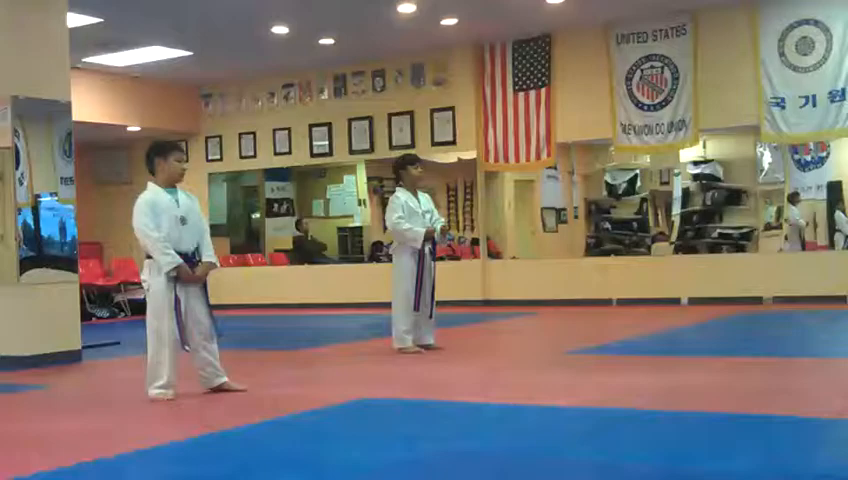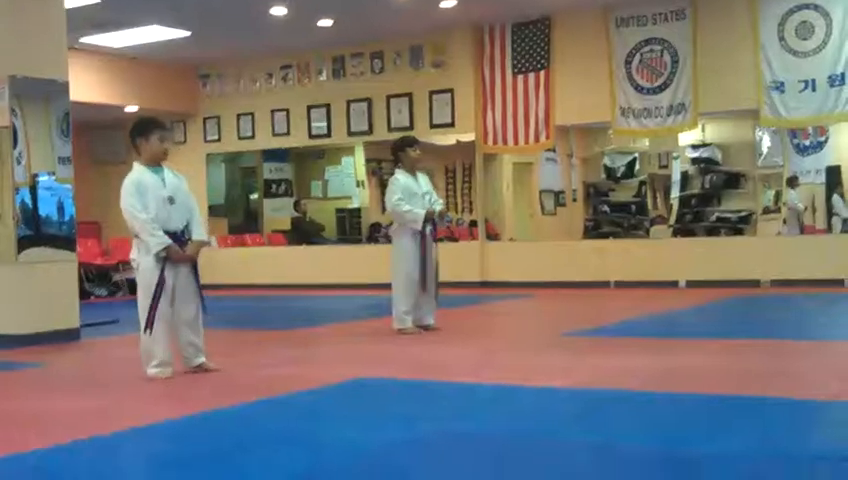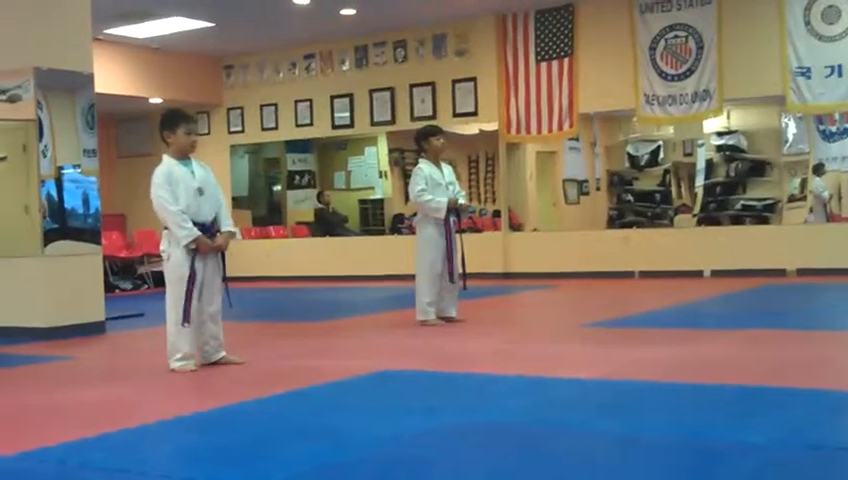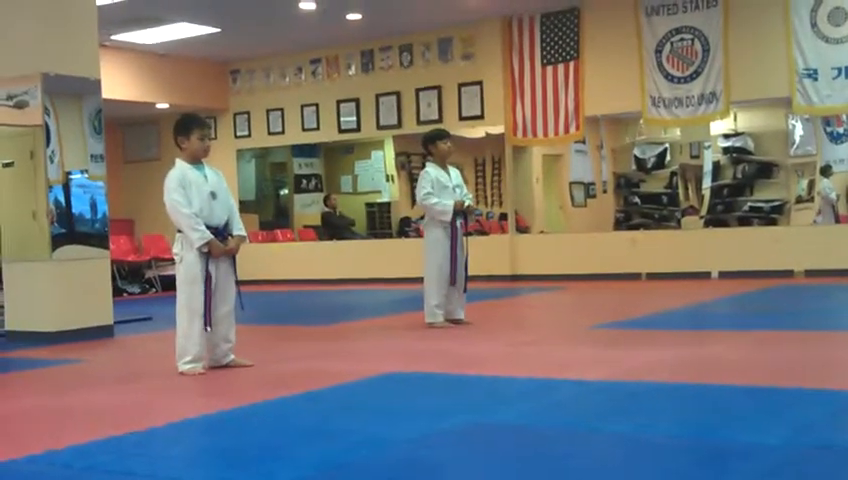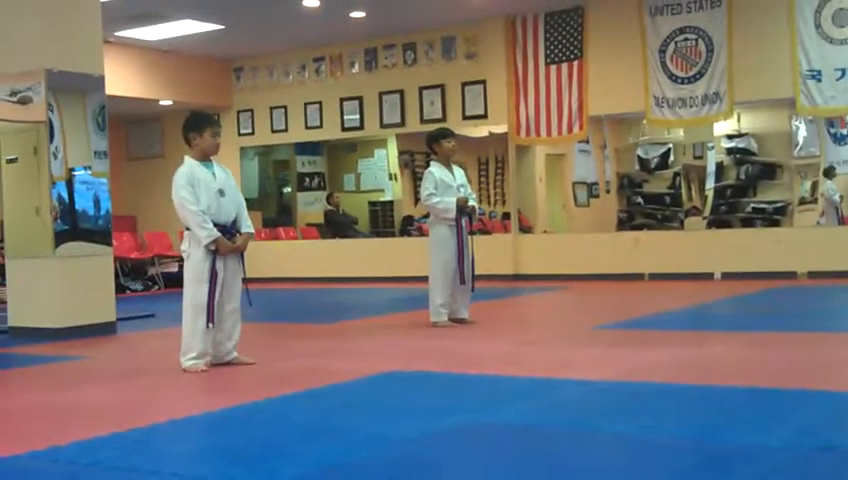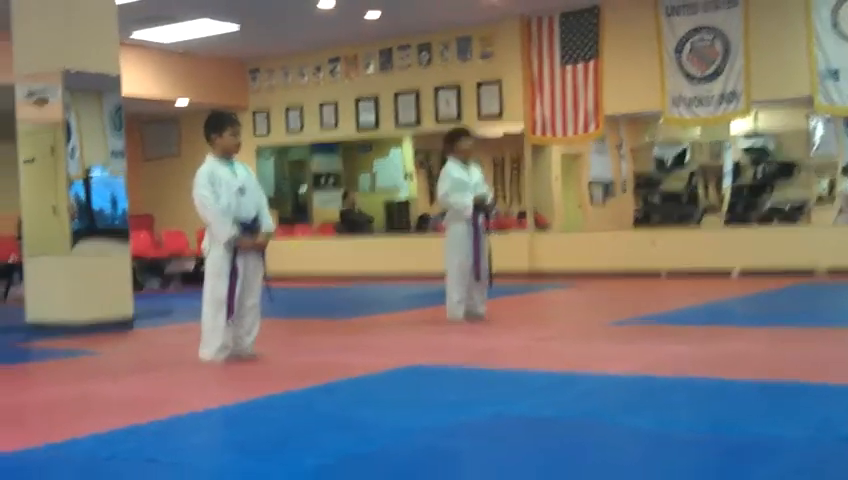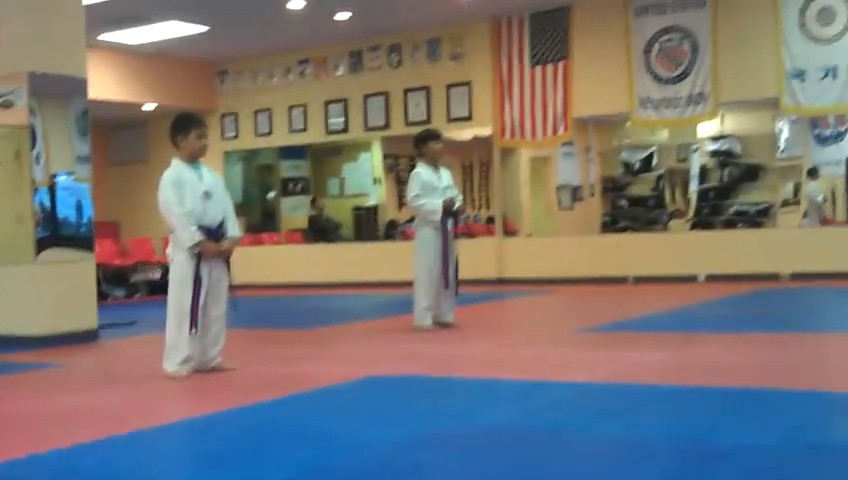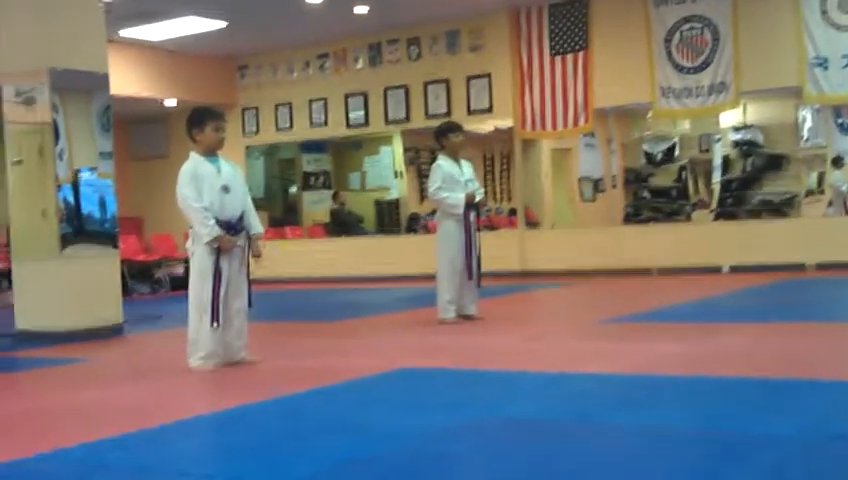
dt=0.4s
person 1, frame 1
left shoulder: (189, 200)
right shoulder: (147, 200)
left elbow: (203, 232)
right elbow: (152, 239)
left wrist: (206, 262)
right wrist: (178, 267)
left hip: (193, 271)
right hip: (163, 273)
left knee: (203, 328)
right knee: (163, 333)
left ankle: (215, 379)
right ankle: (161, 387)
person 1, frame 2
left shoulder: (176, 178)
right shoulder: (134, 181)
left elbow: (192, 210)
right elbow: (139, 220)
left wrist: (197, 241)
right wrist: (167, 247)
left hip: (183, 250)
right hip: (152, 253)
left knee: (189, 309)
right knee: (156, 313)
left ankle: (195, 359)
right ankle: (158, 366)
person 1, frame 3
left shoulder: (203, 170)
right shoulder: (163, 173)
left elbow: (219, 202)
right elbow: (169, 212)
left wrist: (226, 232)
right wrist: (197, 239)
left hip: (211, 242)
right hip: (182, 245)
left knee: (212, 302)
right knee: (182, 303)
left ankle: (213, 352)
right ankle: (181, 358)
person 1, frame 4
left shoulder: (215, 174)
right shoulder: (176, 176)
left elbow: (230, 206)
right elbow: (182, 215)
left wrist: (237, 236)
right wrist: (209, 242)
left hip: (222, 245)
right hip: (194, 248)
left knee: (224, 304)
right knee: (193, 305)
left ankle: (222, 355)
right ankle: (191, 361)
person 1, frame 5
left shoulder: (223, 172)
right shoulder: (185, 174)
left elbow: (239, 203)
right elbow: (190, 212)
left wrist: (245, 233)
right wrist: (216, 239)
left hip: (231, 243)
right hip: (202, 245)
left knee: (229, 301)
right knee: (199, 301)
left ankle: (225, 352)
right ankle: (194, 356)
person 1, frame 6
left shoulder: (245, 171)
right shoulder: (207, 172)
left elbow: (260, 201)
right elbow: (210, 209)
left wrist: (265, 231)
right wrist: (235, 237)
left hip: (252, 241)
right hip: (223, 243)
left knee: (249, 297)
right knee: (219, 296)
left ankle: (242, 346)
right ankle: (214, 349)
person 1, frame 7
left shoulder: (212, 175)
right shoulder: (172, 176)
left elbow: (227, 207)
right elbow: (175, 214)
left wrist: (231, 238)
right wrist: (200, 242)
left hip: (217, 248)
right hip: (188, 249)
left knee: (215, 306)
right knee: (184, 305)
left ankle: (209, 358)
right ankle: (178, 362)
person 1, frame 8
left shoulder: (231, 168)
right shoulder: (190, 169)
left elbow: (246, 203)
right elbow: (192, 208)
left wrist: (255, 235)
right wrist: (217, 236)
left hip: (236, 241)
right hip: (208, 243)
left knee: (237, 300)
right knee: (205, 300)
left ankle: (234, 352)
right ankle: (202, 356)
person 2, frame 1
left shoulder: (425, 198)
right shoulder: (398, 199)
left elbow: (436, 219)
right elbow: (395, 225)
left wrist: (440, 229)
right wrist: (422, 233)
left hip: (425, 253)
right hip: (406, 253)
left knee: (427, 297)
right knee: (406, 297)
left ankle: (424, 339)
right ankle: (404, 341)
person 2, frame 2
left shoulder: (424, 179)
right shoulder: (397, 180)
left elbow: (434, 200)
right elbow: (395, 207)
left wrist: (439, 211)
right wrist: (422, 215)
left hip: (424, 234)
right hip: (406, 234)
left knee: (427, 277)
right knee: (406, 278)
left ankle: (424, 319)
right ankle: (404, 322)
person 2, frame 3
left shoulder: (448, 169)
right shoulder: (421, 170)
left elbow: (457, 192)
right elbow: (418, 196)
left wrist: (460, 204)
right wrist: (445, 204)
left hip: (447, 224)
right hip: (429, 225)
left knee: (450, 269)
right knee: (430, 269)
left ankle: (447, 311)
right ankle: (426, 314)
person 2, frame 4
left shoulder: (455, 173)
right shoulder: (428, 173)
left elbow: (465, 195)
right elbow: (424, 200)
left wrist: (468, 206)
right wrist: (451, 207)
left hip: (455, 227)
right hip: (437, 228)
left knee: (458, 271)
right knee: (438, 271)
left ankle: (455, 313)
right ankle: (435, 316)
person 2, frame 5
left shoulder: (459, 172)
right shoulder: (432, 172)
left elbow: (469, 195)
right elbow: (427, 199)
left wrist: (471, 206)
right wrist: (454, 203)
left hip: (460, 226)
right hip: (442, 226)
left knee: (463, 270)
right knee: (443, 270)
left ankle: (458, 312)
right ankle: (439, 315)
person 2, frame 6
left shoulder: (476, 170)
right shoulder: (449, 170)
left elbow: (485, 192)
right elbow: (444, 197)
left wrist: (487, 202)
right wrist: (471, 201)
left hip: (476, 223)
right hip: (459, 224)
left knee: (479, 266)
right knee: (459, 267)
left ankle: (475, 307)
right ankle: (456, 310)
person 2, frame 7
left shoulder: (446, 173)
right shoulder: (418, 174)
left elbow: (455, 197)
right elbow: (413, 201)
left wrist: (457, 206)
right wrist: (440, 206)
left hip: (445, 228)
right hip: (428, 229)
left knee: (448, 273)
right knee: (427, 273)
left ankle: (443, 316)
right ankle: (424, 319)
person 2, frame 8
left shoulder: (466, 166)
right shoulder: (439, 166)
left elbow: (476, 189)
right elbow: (434, 194)
left wrist: (479, 199)
right wrist: (462, 199)
left hip: (467, 221)
right hip: (450, 221)
left knee: (470, 265)
right knee: (450, 266)
left ankle: (466, 308)
right ankle: (447, 312)
